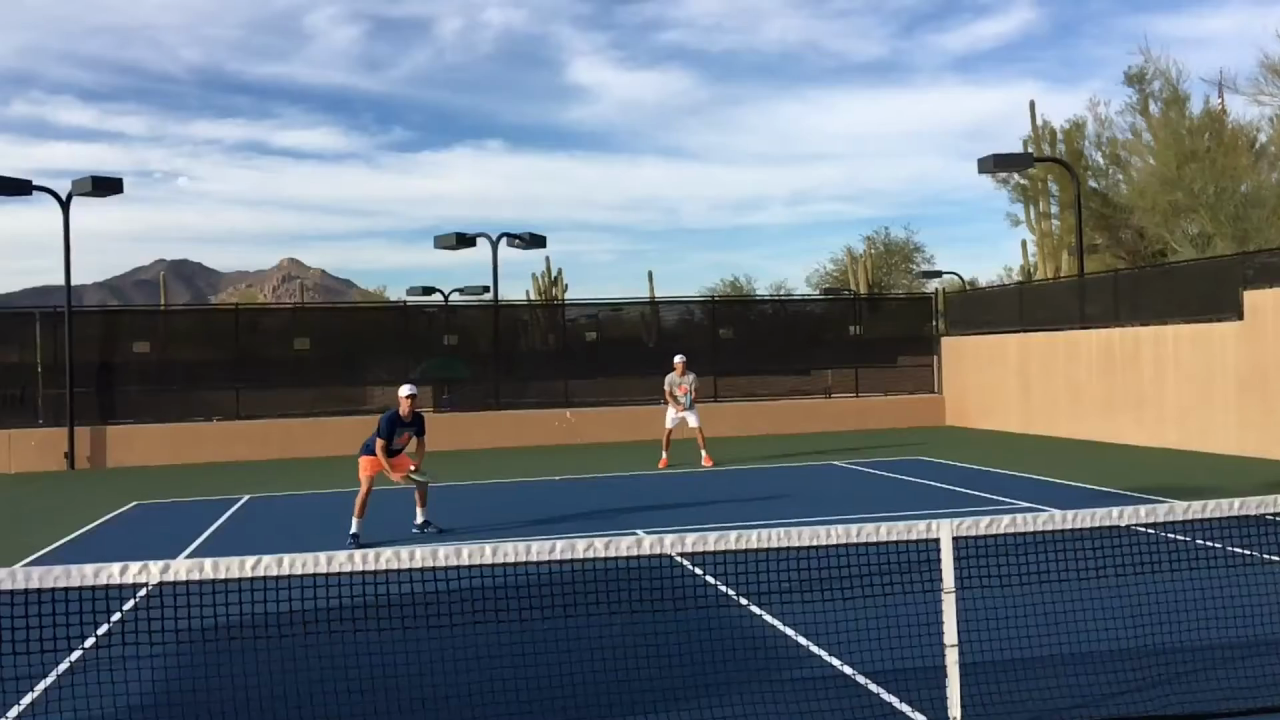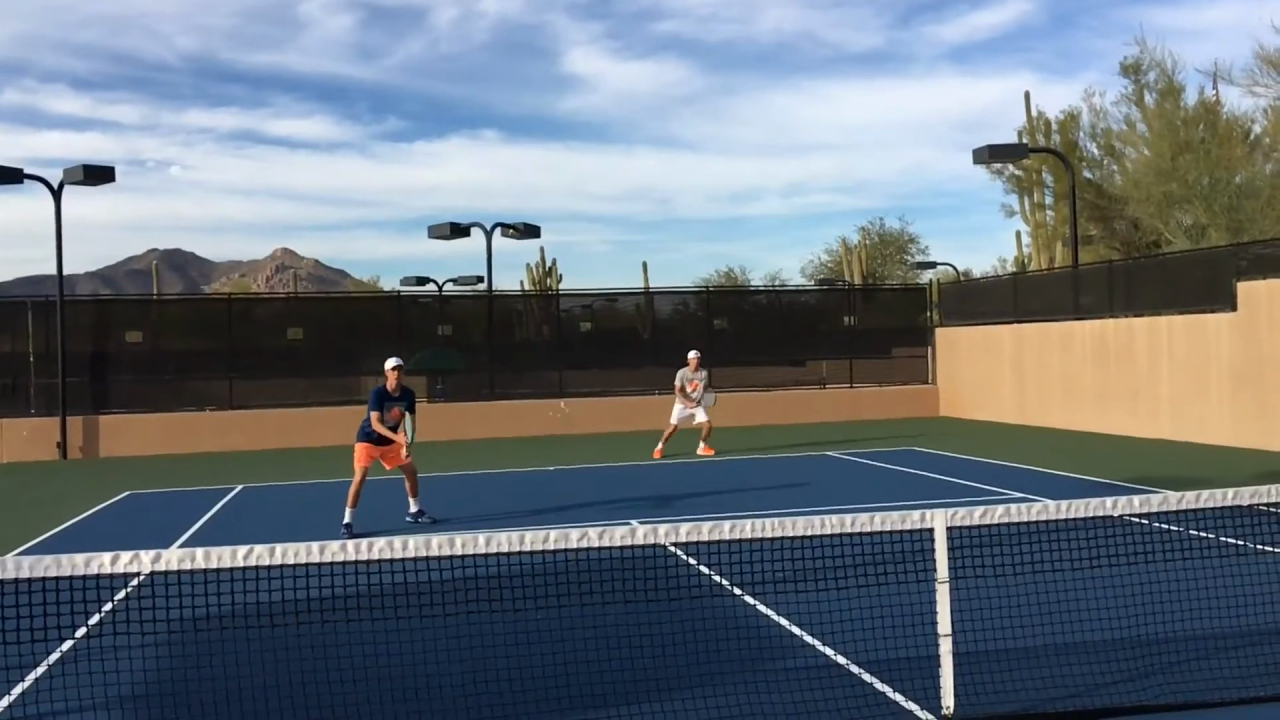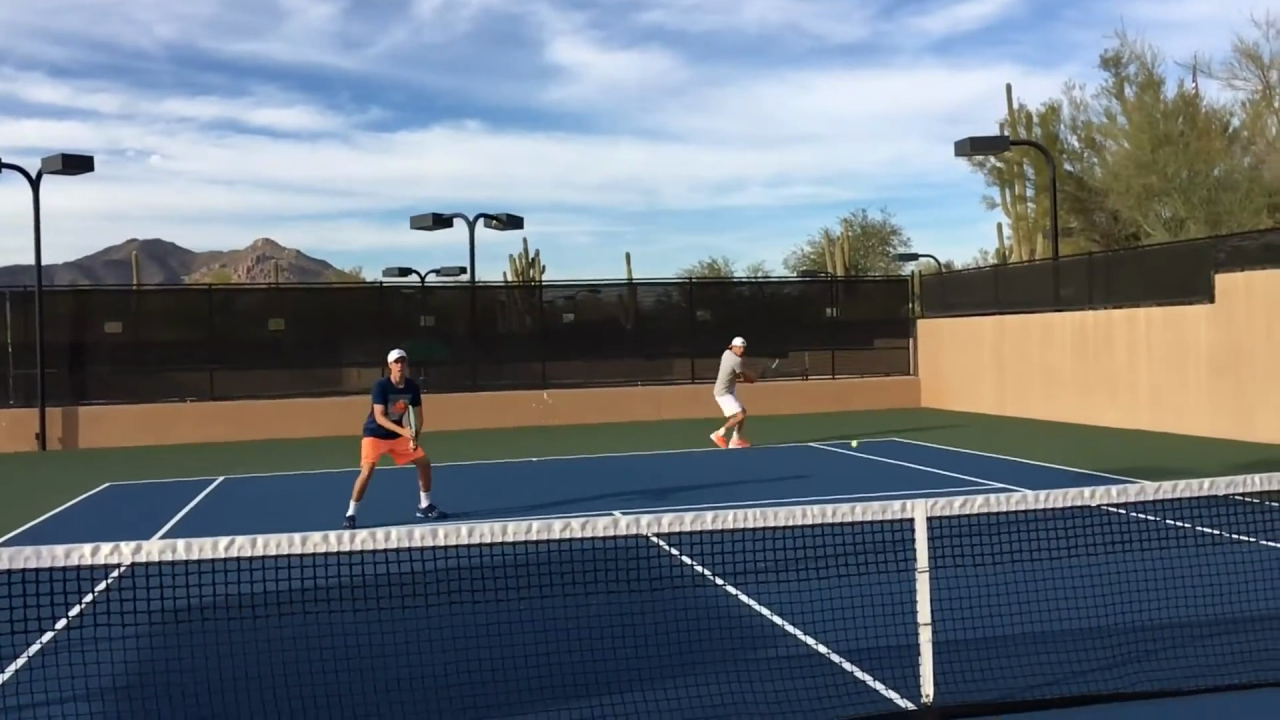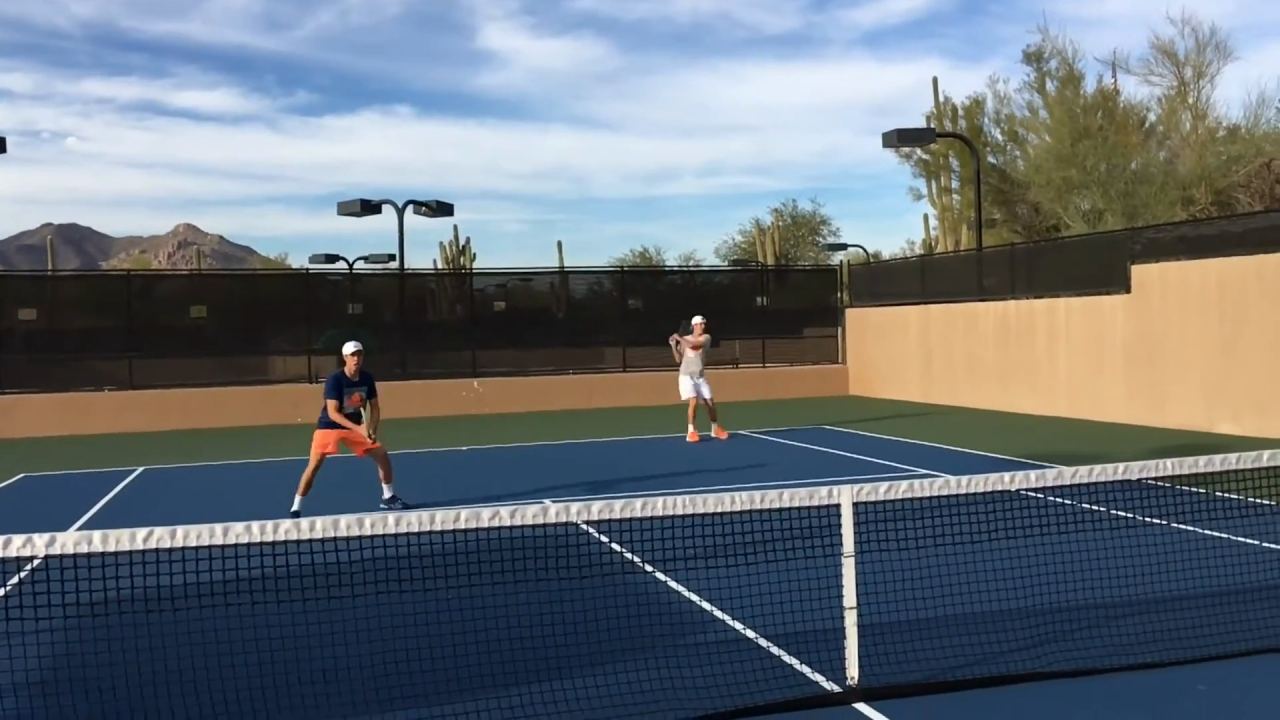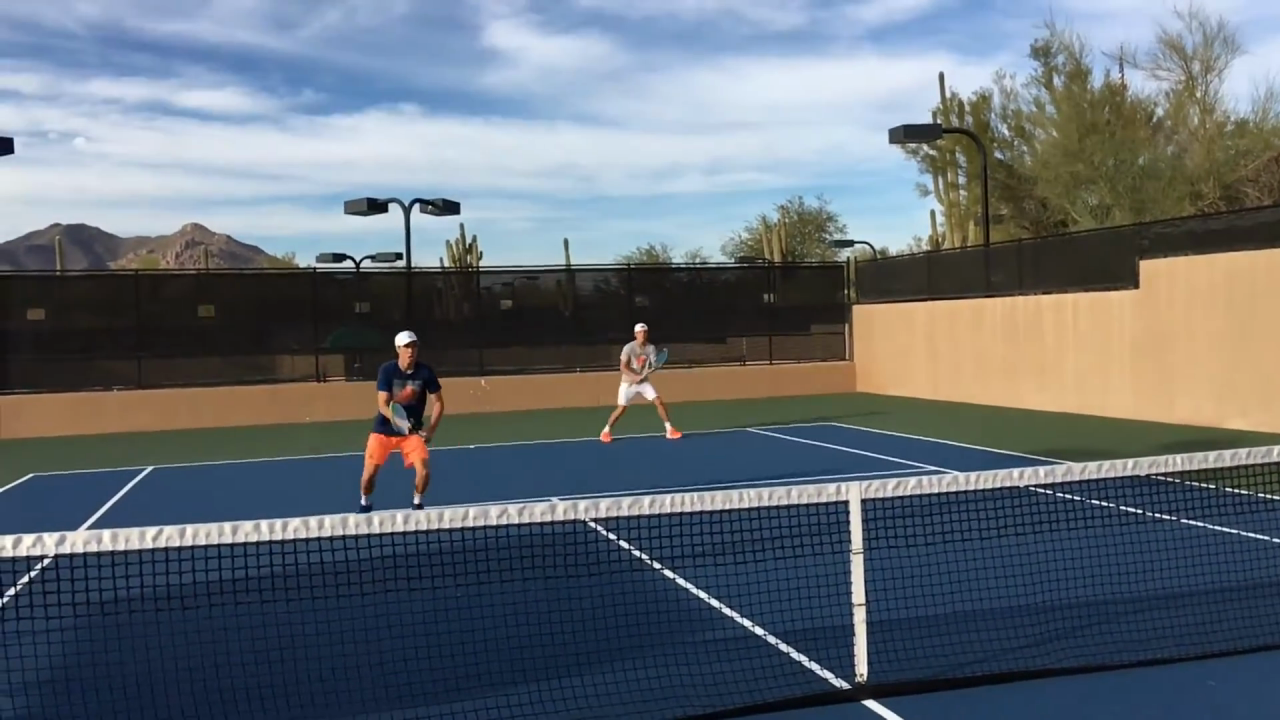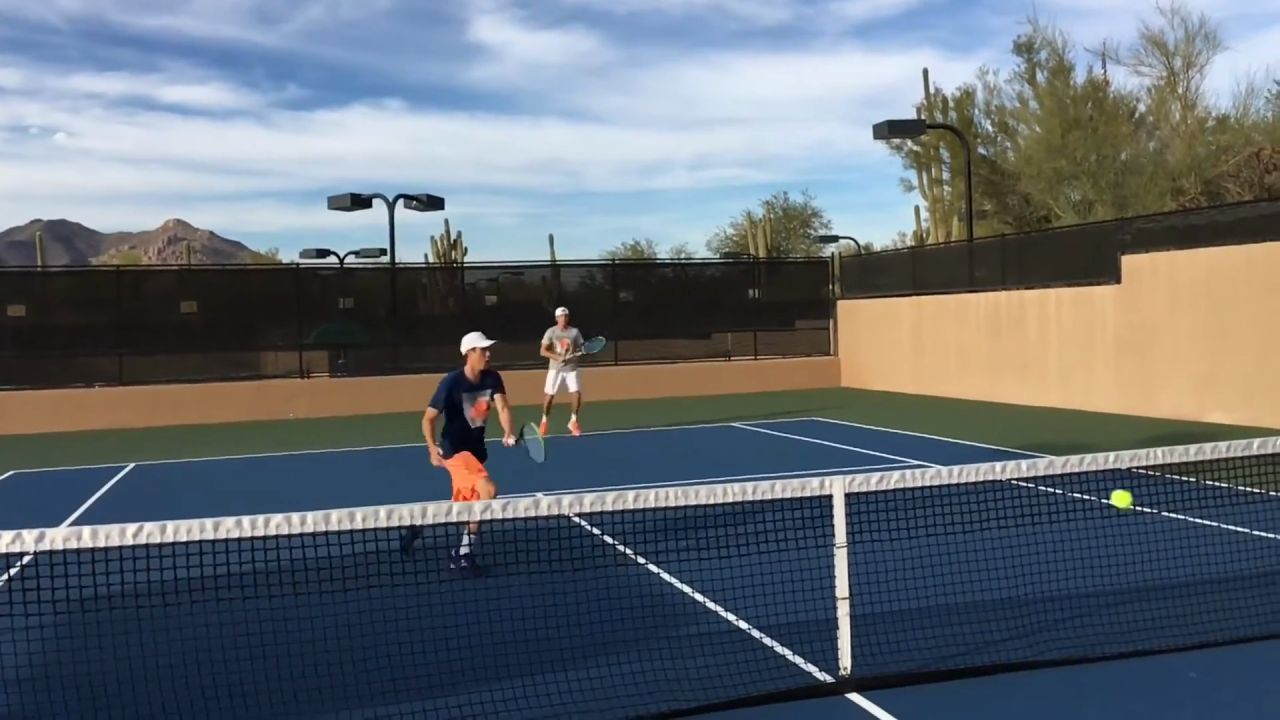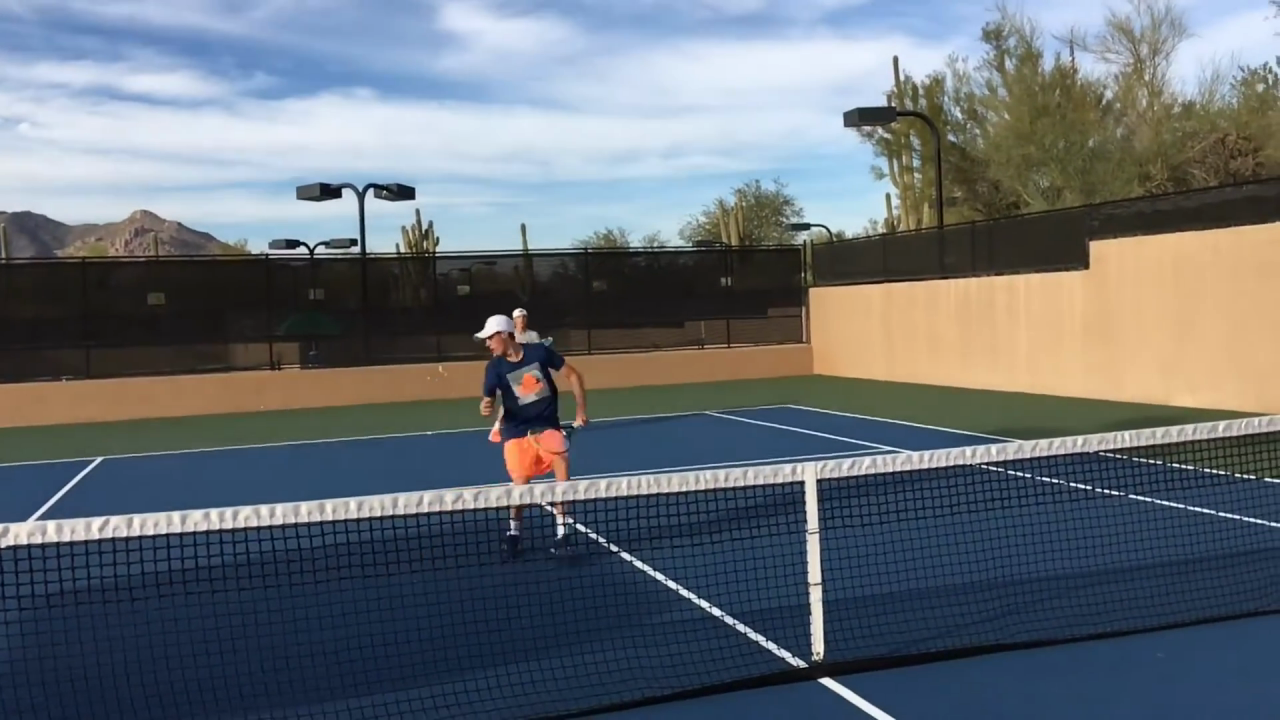
dt=0.7s
person 1, frame 1
left shoulder: (418, 419)
right shoulder: (388, 419)
left elbow: (420, 443)
right elbow: (379, 449)
left wrist: (417, 464)
right wrist: (392, 474)
left hip: (395, 455)
right hip: (372, 454)
left knee: (421, 480)
right knee: (366, 489)
left ankle: (420, 522)
right ankle: (354, 533)
person 1, frame 2
left shoulder: (409, 394)
right shoulder: (377, 394)
right elbow: (375, 423)
left wrist: (406, 444)
right wrist: (398, 437)
left hip: (391, 441)
right hip: (368, 440)
left knee: (411, 471)
right knee: (360, 477)
left ankle: (414, 512)
right ankle: (347, 522)
person 1, frame 3
left shoulder: (412, 386)
right shoulder: (381, 386)
left elbow: (417, 415)
right elbow: (379, 417)
left wrist: (414, 436)
right wrist: (402, 430)
left hip: (400, 435)
right hip: (375, 434)
left knee: (424, 464)
right knee: (367, 471)
left ankle: (425, 506)
right ankle: (351, 514)
person 1, frame 4
left shoulder: (367, 379)
right shoulder: (335, 380)
left elbow: (374, 408)
right elbow: (332, 413)
left wrist: (371, 430)
right wrist: (357, 428)
left hip: (356, 427)
right hip: (329, 427)
left knee: (382, 455)
right knee: (314, 464)
left ankle: (388, 497)
right ankle: (296, 508)
person 1, frame 5
left shoulder: (426, 372)
right shoulder: (387, 370)
left elbow: (438, 403)
right elbow: (382, 405)
left wrist: (429, 429)
left hip: (414, 429)
right hip: (385, 428)
left knee: (423, 471)
right knee: (370, 473)
left ankle: (417, 503)
right ankle: (365, 504)
person 1, frame 6
left shoulder: (493, 378)
right shoulder: (451, 383)
left elbow: (503, 408)
right elbow: (428, 419)
left wrist: (509, 433)
right wrist: (432, 448)
left hip: (476, 450)
right hip: (455, 450)
left knee: (463, 506)
right knee: (488, 493)
left ankle: (416, 527)
right ankle: (463, 552)
person 1, frame 7
left shoulder: (541, 351)
right shoulder: (495, 366)
left elbow: (573, 374)
right elbow: (487, 401)
left wrist: (581, 409)
right wrist: (486, 407)
left hip: (548, 427)
right hip: (516, 431)
left knee: (562, 465)
right knee: (521, 486)
left ankle: (561, 535)
right ankle: (513, 533)
